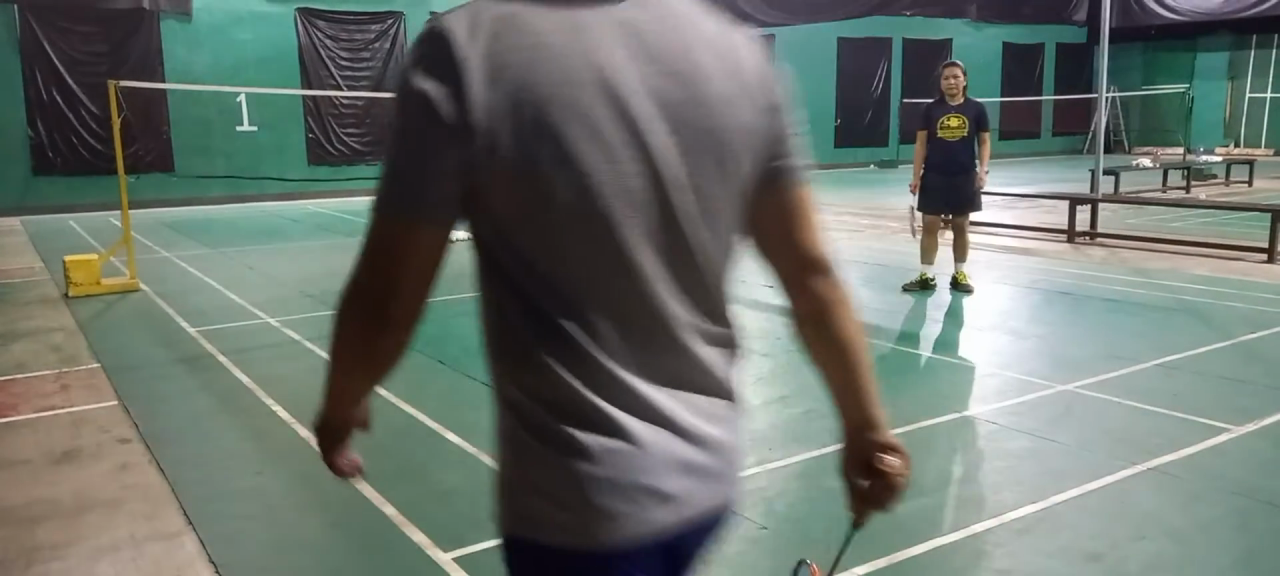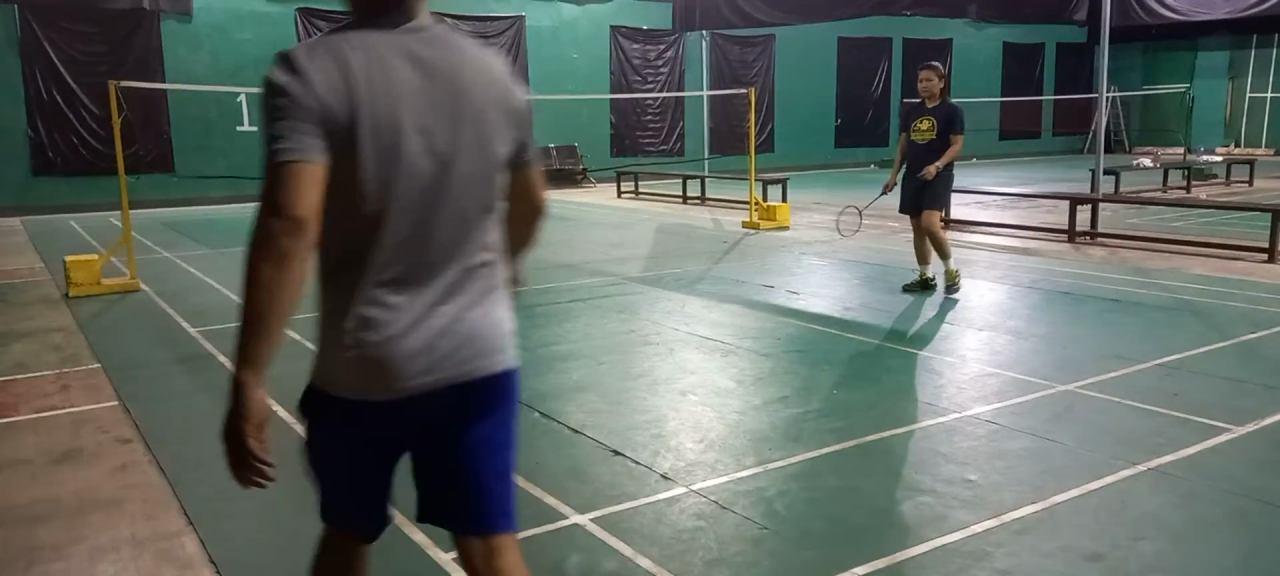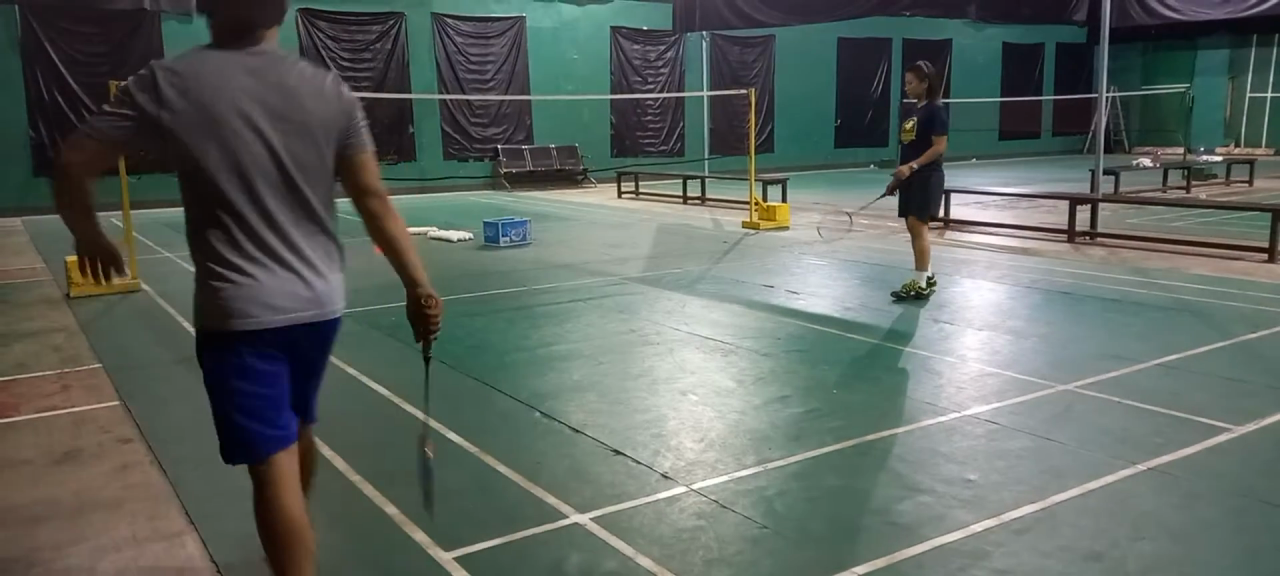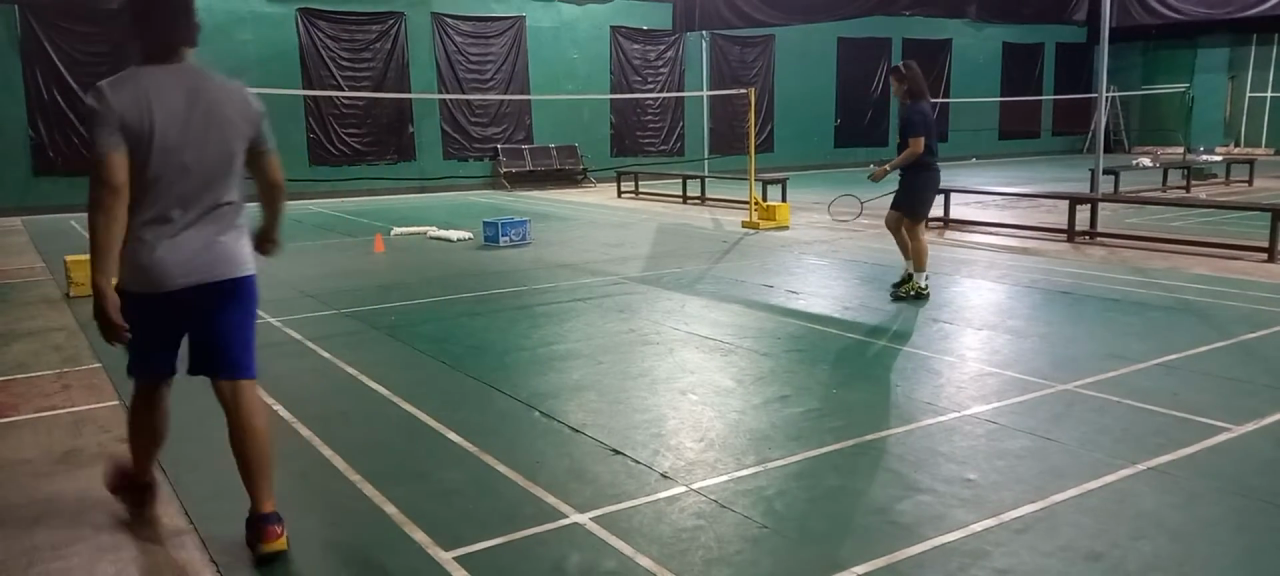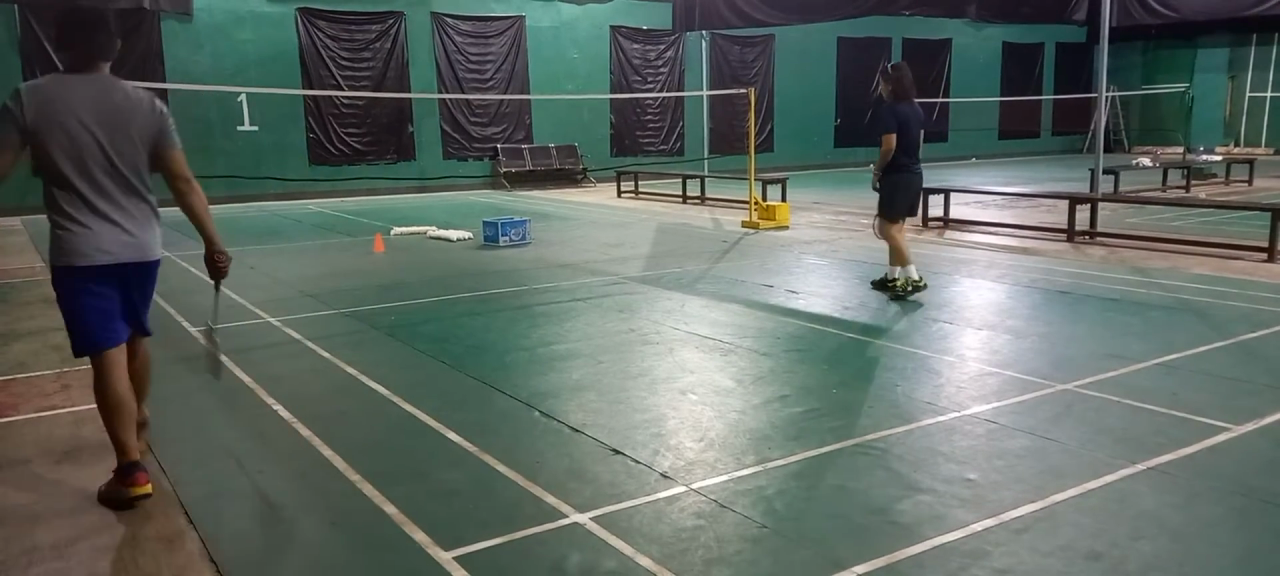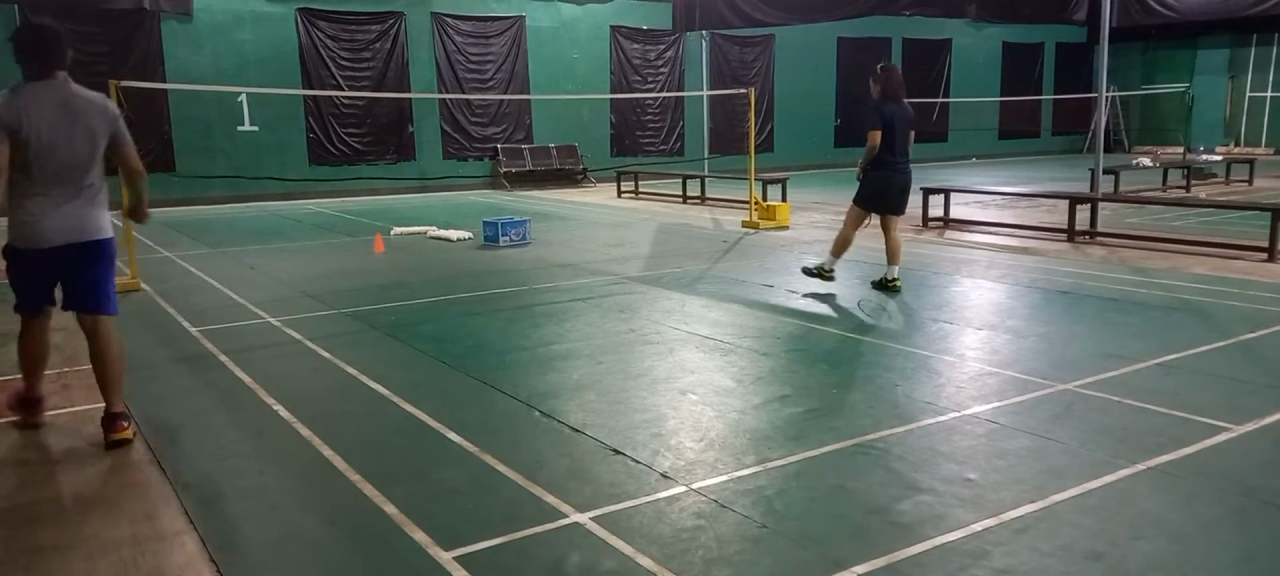
dt=0.5s
person 1, frame 1
left shoulder: (468, 50)
right shoulder: (739, 55)
left elbow: (390, 295)
right elbow: (809, 269)
left wrist: (342, 406)
right wrist: (865, 424)
left hip: (579, 497)
right hip: (705, 460)
person 1, frame 2
left shoulder: (309, 72)
right shoulder: (493, 73)
left elbow: (291, 227)
right elbow: (530, 205)
left wrist: (248, 381)
left hip: (362, 366)
right hip: (479, 356)
left knee: (348, 530)
person 1, frame 3
left shoulder: (168, 83)
right shoulder: (330, 92)
left elbow: (72, 166)
right elbow: (373, 200)
left wrist: (90, 237)
right wrist: (418, 285)
left hip: (240, 312)
right hip: (319, 301)
left knee: (272, 464)
right knee: (296, 427)
person 1, frame 4
left shoulder: (115, 95)
right shoulder: (239, 99)
left elbow: (112, 189)
right elbow: (273, 184)
left wrist: (102, 282)
right wrist: (269, 229)
left hip: (150, 275)
right hip: (226, 268)
left knee: (151, 385)
right knee: (238, 390)
left ankle: (140, 482)
right ankle: (265, 516)
person 1, frame 5
right shoulder: (147, 105)
right elbow: (183, 182)
right wrist: (212, 243)
left hip: (81, 254)
right hip: (141, 249)
left knee: (107, 356)
right knee: (135, 340)
left ankle: (132, 470)
right ankle: (132, 423)
person 1, frame 6
right shoulder: (101, 107)
right elbow: (133, 168)
right wrist: (139, 204)
right hip: (91, 233)
left knee: (35, 319)
right knee: (98, 323)
right ankle: (116, 416)
person 2, frame 1
left shoulder: (976, 109)
right shoulder: (931, 109)
left elbow: (984, 142)
right elbow: (921, 144)
left wrist: (983, 169)
right wrist: (916, 176)
left hip: (964, 177)
right hip: (934, 176)
left knee: (960, 226)
right knee: (930, 226)
left ankle: (959, 274)
right ankle: (927, 276)
person 2, frame 2
left shoulder: (952, 111)
right shoulder: (910, 111)
left elbow: (956, 145)
right elbow: (903, 146)
left wrist: (937, 166)
right wrist: (893, 175)
left hip: (938, 176)
right hip: (913, 177)
left knee: (930, 224)
right knee: (917, 227)
left ankle: (950, 269)
right ankle: (926, 276)
person 2, frame 3
left shoulder: (935, 111)
right shoulder: (911, 110)
left elbow: (939, 147)
left wrist: (911, 166)
right wrist: (898, 177)
left hip: (927, 177)
right hip: (911, 178)
left knee: (918, 227)
right knee: (913, 230)
left ankle: (920, 285)
right ankle: (926, 277)
person 2, frame 4
left shoulder: (915, 111)
right shoulder: (916, 108)
left elbow: (916, 149)
left wrist: (887, 168)
right wrist: (894, 169)
left hip: (922, 177)
right hip: (914, 177)
left knee: (913, 229)
right knee: (892, 222)
left ankle: (919, 285)
right ankle: (911, 270)
person 2, frame 5
left shoulder: (890, 110)
right shoulder: (915, 109)
left elbow: (889, 147)
right elbow: (918, 142)
left wrist: (877, 172)
left hip: (896, 177)
right hip: (913, 175)
left knee: (888, 230)
right knee: (895, 228)
left ankle: (914, 279)
right ankle: (893, 278)
person 2, frame 6
left shoulder: (878, 109)
right shoulder: (907, 110)
left elbow: (874, 144)
right elbow: (909, 143)
left wrist: (863, 165)
left hip: (881, 175)
right hip: (903, 176)
left knee: (851, 224)
right knee: (891, 228)
left ankle: (827, 268)
right ankle: (892, 278)
